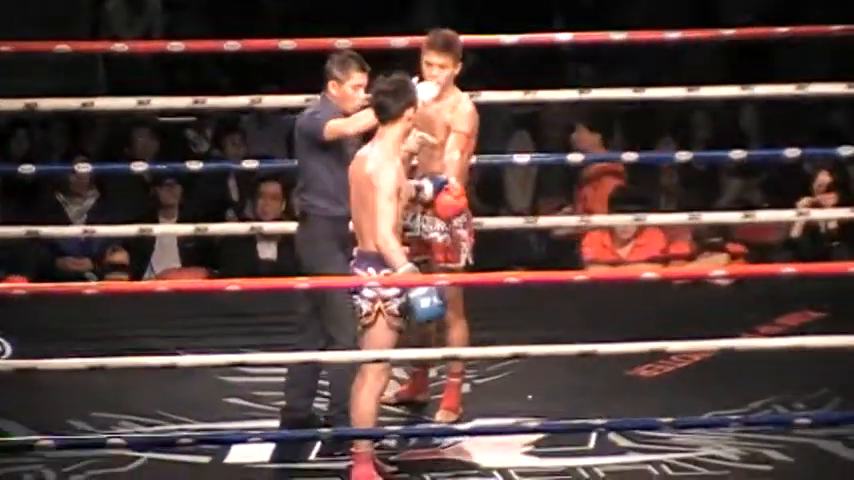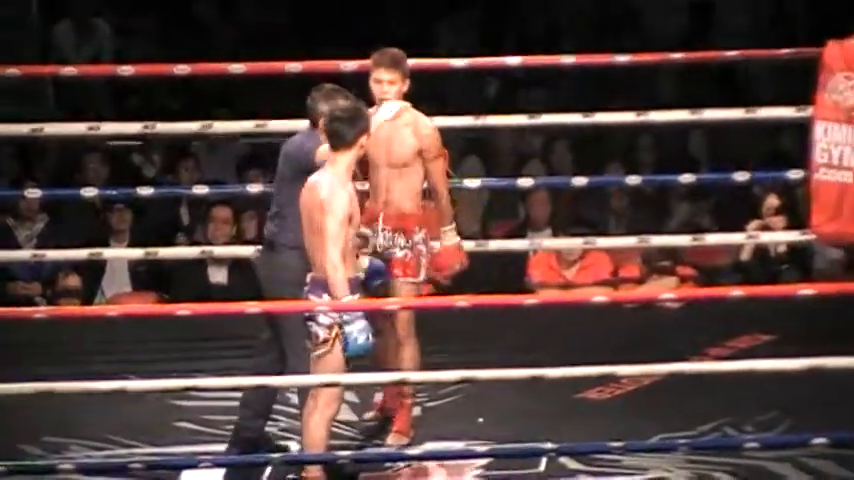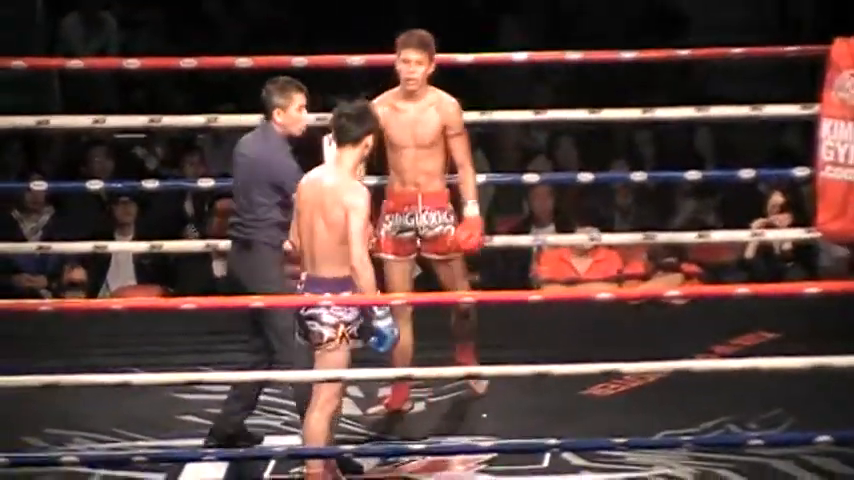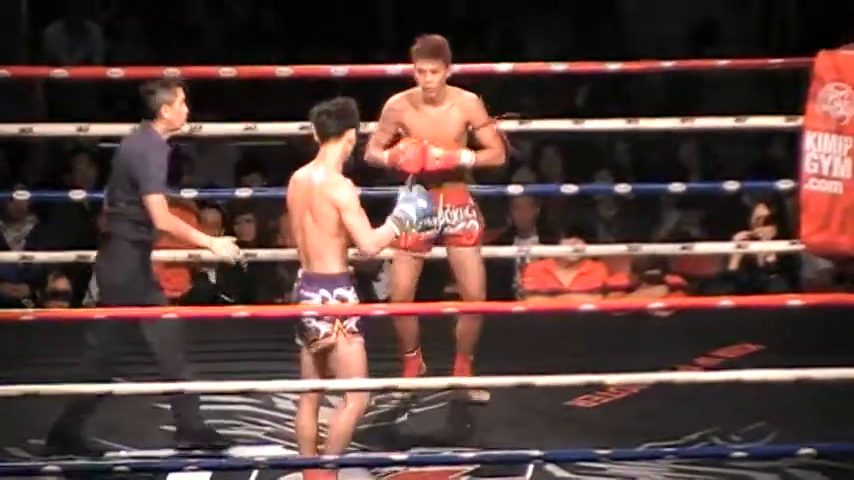
dt=0.5s
person 1, frame 1
left shoulder: (367, 155)
right shoulder: (385, 163)
right elbow: (383, 234)
left wrist: (423, 187)
right wrist: (413, 281)
left hip: (367, 268)
right hip: (380, 271)
left knee: (368, 371)
right knee: (375, 375)
person 1, frame 2
left shoulder: (316, 182)
right shoulder: (339, 189)
right elbow: (332, 260)
left wrist: (360, 262)
right wrist: (351, 315)
left hip: (321, 293)
right hip: (333, 297)
left knee: (317, 395)
right knee: (328, 401)
person 1, frame 3
left shoulder: (308, 180)
right shoulder: (353, 190)
right elbow: (358, 260)
right wrist: (378, 310)
left hip: (309, 289)
right hip: (335, 297)
left knee: (325, 391)
right knee: (326, 397)
person 1, frame 4
left shoulder: (298, 179)
right shoulder: (339, 185)
right elbow: (369, 244)
right wrist: (401, 217)
left hip: (306, 288)
right hip: (332, 293)
left knee: (310, 394)
right knee: (357, 396)
person 2, frame 1
left shoulder: (462, 108)
right shoulder: (416, 100)
left elbow: (458, 155)
left wrist: (452, 185)
left hip: (446, 216)
right hip: (416, 210)
left knee: (450, 306)
left ankle: (453, 394)
right ankle: (418, 381)
person 2, frame 2
left shoulder: (421, 128)
left elbow: (440, 188)
left wrist: (449, 237)
left hip: (407, 230)
right hip: (371, 226)
left knee: (402, 326)
right knee: (379, 320)
left ankle: (404, 415)
right ankle: (392, 393)
person 2, frame 3
left shoulder: (446, 106)
right shoulder: (380, 108)
left elbow: (463, 165)
left wrist: (473, 212)
left hip: (438, 209)
right hip: (395, 209)
left knee: (461, 298)
right knee: (398, 306)
left ankle: (467, 363)
right ankle: (400, 392)
person 2, frame 4
left shoulder: (468, 103)
right shoulder: (397, 106)
left elbow: (498, 154)
right elbow: (371, 152)
left wrist: (457, 157)
right wrist: (394, 157)
left hip: (458, 206)
left knee: (474, 298)
right knee: (399, 298)
left ankle: (462, 371)
right ankle: (413, 366)
person 3, frame 1
left shoulder: (345, 121)
right shoulder: (312, 119)
right elbow: (351, 128)
left hip: (335, 231)
right hip: (321, 231)
left knee: (315, 325)
right knee: (346, 327)
left ankle: (297, 412)
right ankle: (341, 419)
person 3, frame 2
left shoulder: (309, 148)
right shoulder: (301, 147)
right elbow: (330, 153)
left hip: (288, 260)
right hip: (286, 262)
left knee: (275, 350)
right knee: (304, 355)
left ankle: (247, 434)
person 3, frame 3
left shoulder: (248, 143)
right shoulder: (276, 154)
left hip: (246, 252)
right hip: (262, 257)
left knee: (267, 347)
right knee: (292, 349)
left ankle: (228, 428)
person 3, frame 4
left shoulder: (141, 141)
right shoulder: (147, 151)
left elbow: (114, 198)
right elbow: (162, 219)
right wrist: (211, 243)
left hip: (128, 254)
right hip: (124, 258)
left knee: (168, 342)
right knee: (103, 349)
left ankle: (190, 427)
right ankle: (65, 430)
